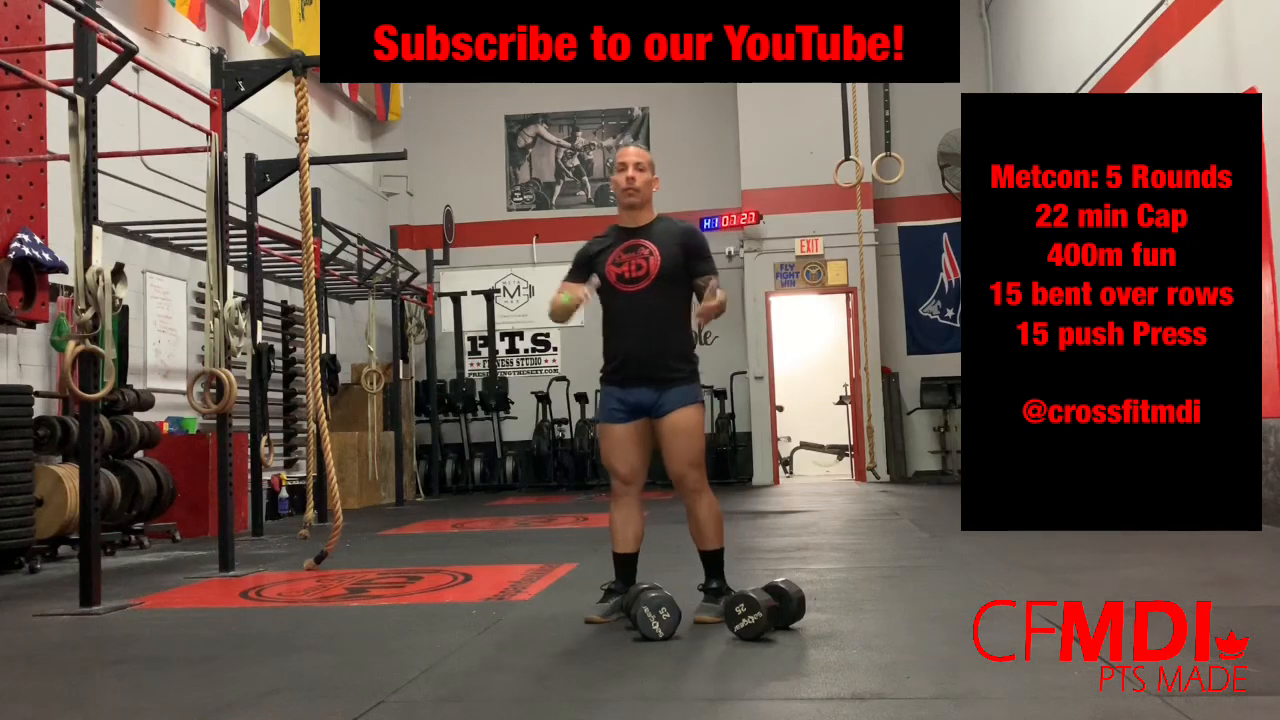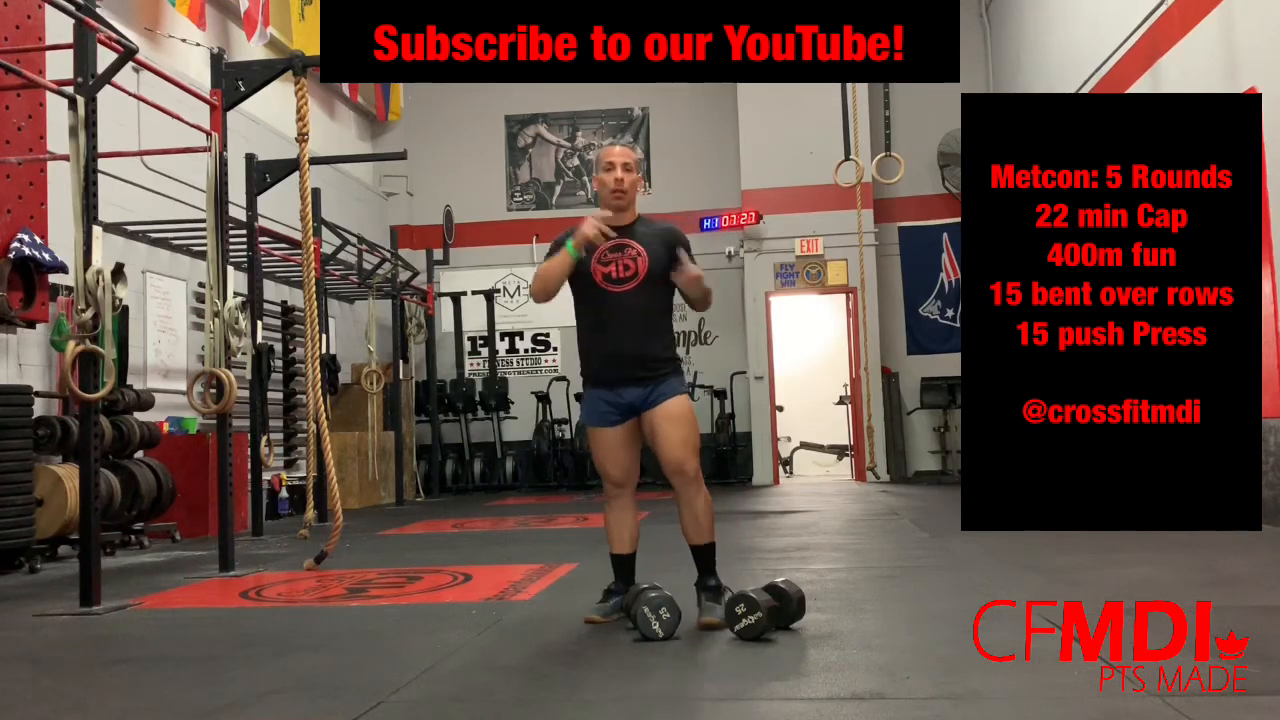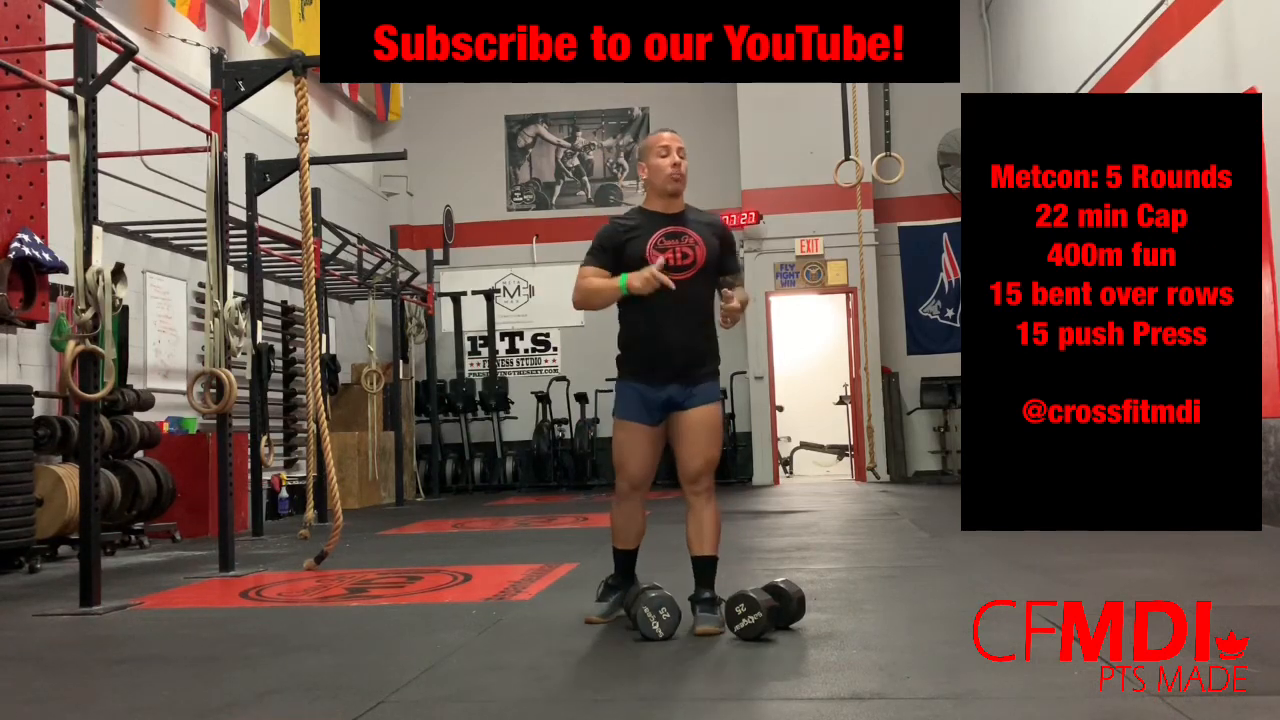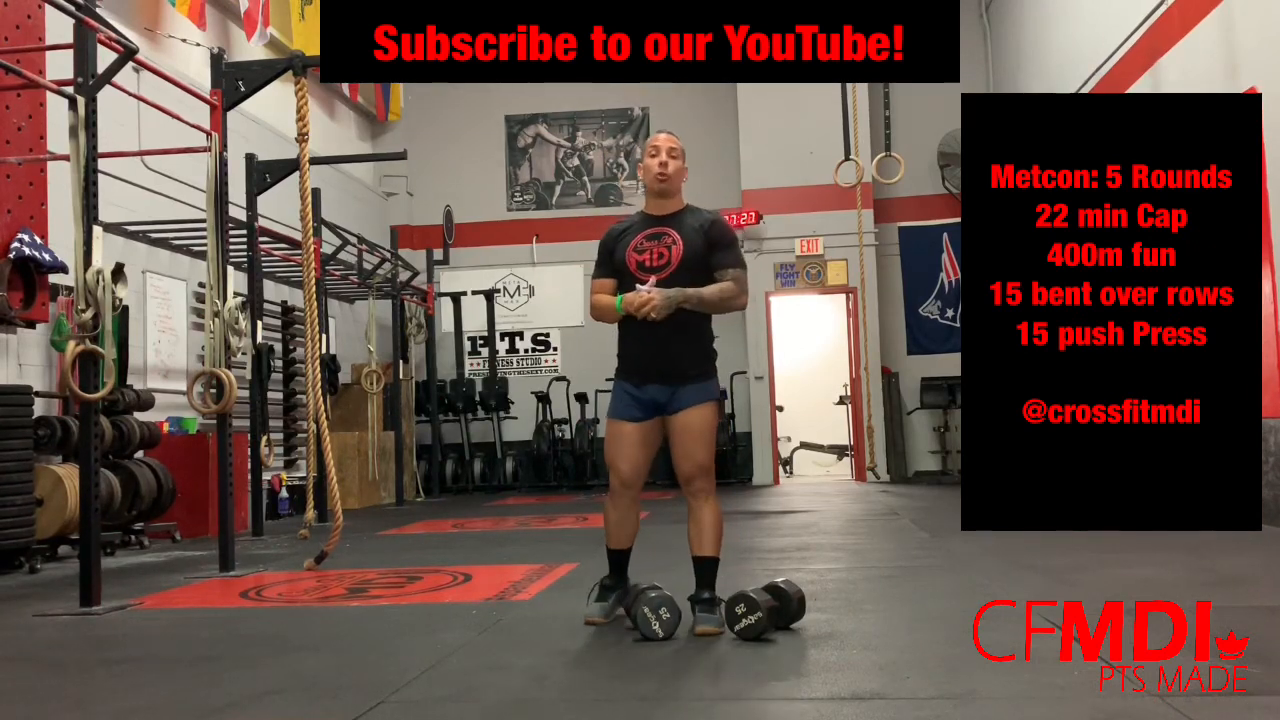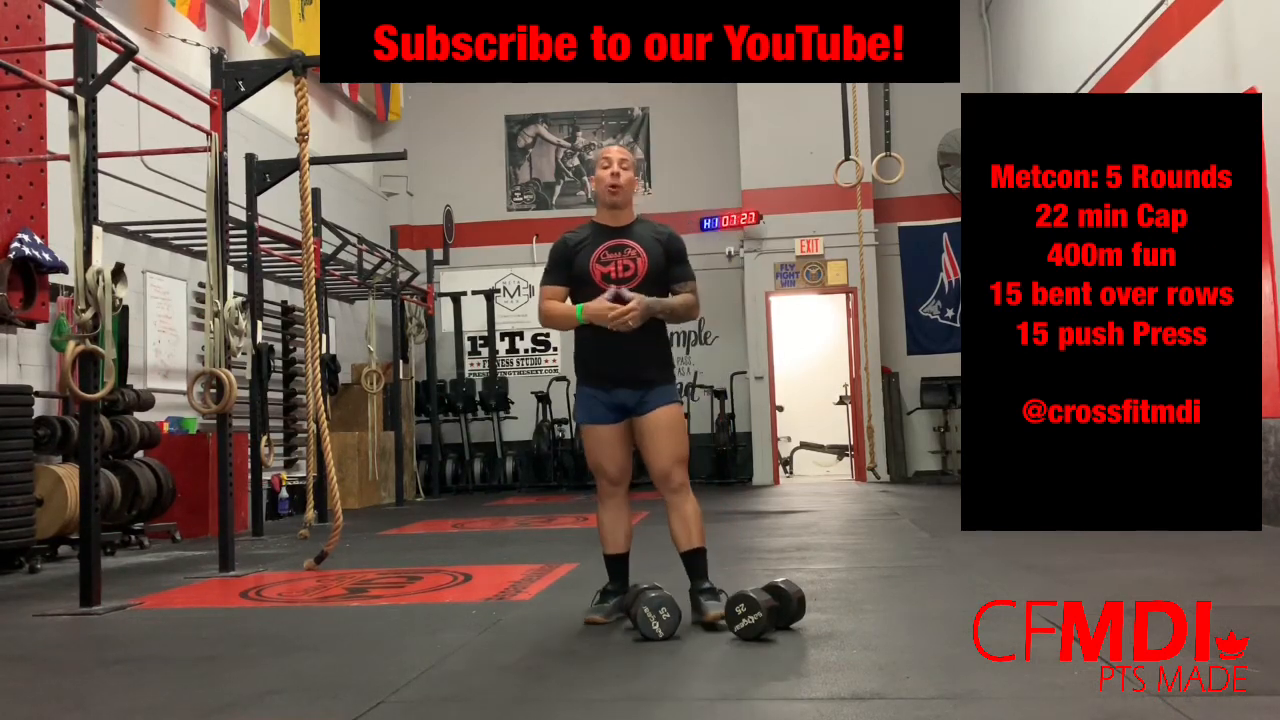
dt=0.5s
person 1, frame 1
left shoulder: (684, 236)
right shoulder: (595, 249)
left elbow: (711, 295)
right elbow: (560, 309)
left wrist: (714, 304)
right wrist: (567, 301)
left hip: (676, 382)
right hip: (620, 387)
left knee: (692, 482)
right knee: (624, 485)
left ankle: (716, 585)
right ankle: (623, 586)
person 1, frame 2
left shoulder: (666, 236)
right shoulder: (573, 242)
left elbow: (696, 300)
right elbow: (539, 291)
left wrist: (699, 287)
right wrist: (579, 243)
left hip: (661, 379)
right hip: (604, 387)
left knee: (686, 474)
right knee: (617, 487)
left ankle: (709, 583)
right ankle: (623, 587)
person 1, frame 3
left shoulder: (712, 229)
right shoulder: (619, 230)
left elbow: (735, 288)
right elbow: (582, 294)
left wrist: (735, 305)
right wrist: (631, 281)
left hip: (698, 380)
right hip: (639, 382)
left knee: (699, 483)
right knee: (629, 485)
left ankle: (705, 596)
right ankle: (622, 581)
person 1, frame 4
left shoulder: (710, 227)
right shoulder: (617, 235)
left elbow: (737, 294)
right elbow: (597, 304)
left wrist: (677, 296)
right wrist: (626, 302)
left hip: (691, 380)
right hip: (632, 382)
left knee: (698, 484)
right knee: (622, 484)
left ankle: (706, 595)
right ankle: (615, 581)
person 1, frame 5
left shoulder: (663, 239)
right shoulder: (570, 245)
left elbow: (690, 305)
right elbow: (548, 312)
left wrist: (652, 308)
right wrist: (585, 314)
left hip: (655, 384)
right hip: (598, 389)
left knee: (674, 481)
right knee: (611, 486)
left ankle: (702, 586)
right ankle: (617, 588)
